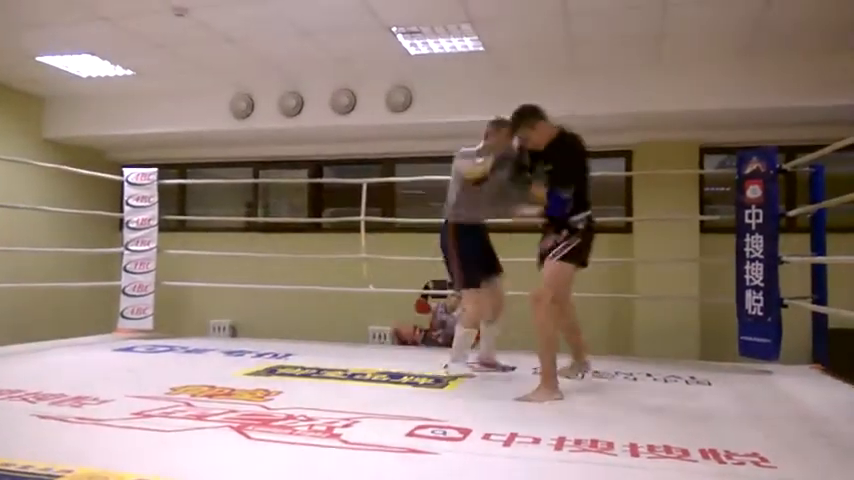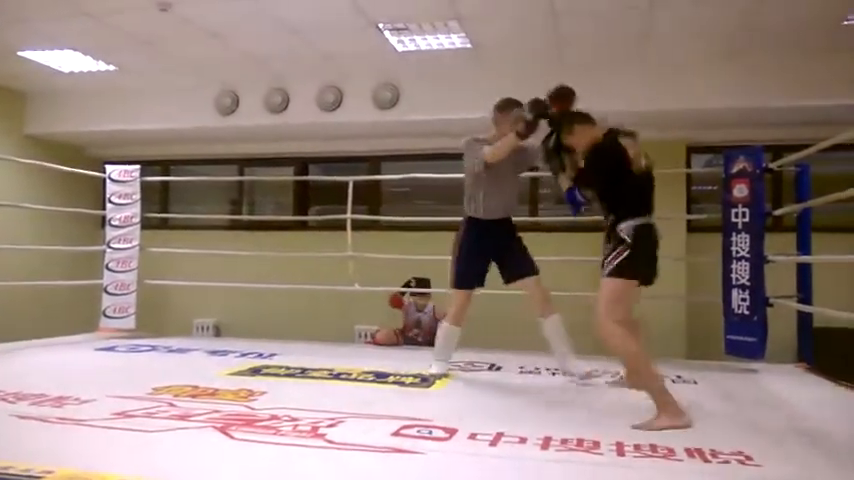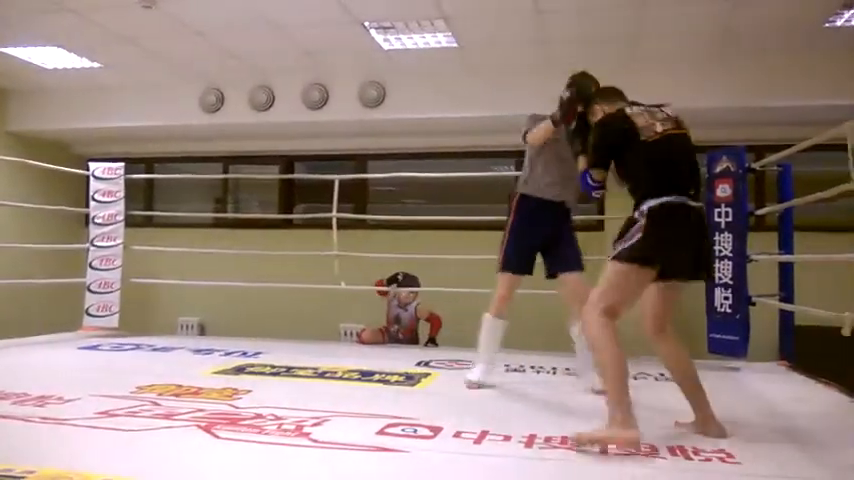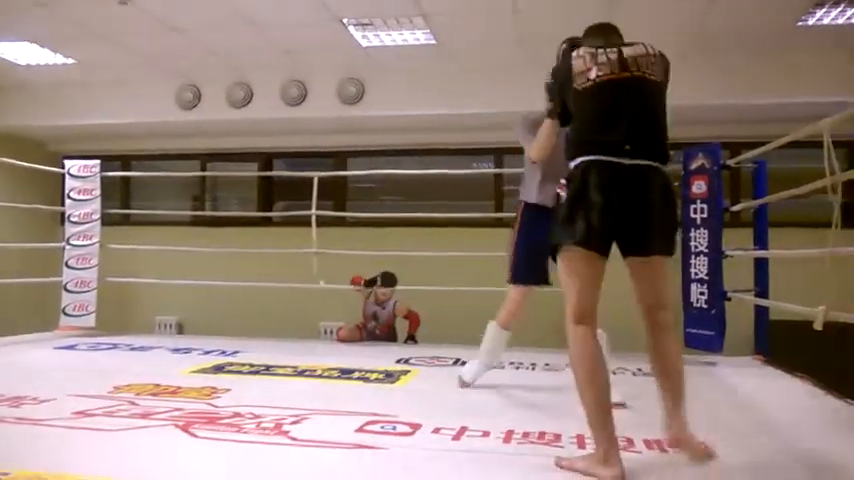
dt=0.4s
person 1, frame 1
left shoulder: (570, 149)
right shoulder: (545, 148)
left elbow: (560, 204)
left wrist: (528, 182)
left hip: (574, 228)
right hip: (556, 228)
left knee: (541, 299)
right knee: (558, 300)
left ankle: (549, 385)
right ankle: (579, 359)
person 1, frame 2
left shoulder: (600, 150)
right shoulder: (624, 139)
left elbow: (578, 201)
left wrist: (563, 171)
right wrist: (577, 165)
left hip: (630, 237)
right hip: (641, 235)
left knee: (608, 323)
right knee: (618, 314)
left ankle: (669, 409)
right ankle: (638, 375)
person 1, frame 3
left shoulder: (611, 122)
right shoulder: (668, 116)
left elbow: (593, 184)
left wrist: (587, 150)
left hip: (657, 219)
right hip: (690, 221)
left knee: (597, 313)
right knee: (656, 327)
left ankle: (622, 422)
right ankle: (706, 417)
person 1, frame 4
left shoulder: (568, 64)
right shoulder: (657, 59)
left hip: (591, 181)
right hip: (650, 182)
left knee: (580, 320)
right knee: (657, 313)
right ankle: (677, 425)
person 2, frame 1
left shoulder: (502, 169)
right shoulder: (466, 156)
right elbow: (471, 173)
right wrist: (499, 158)
left hip: (477, 233)
right hip: (457, 234)
left knee: (496, 297)
right knee: (475, 305)
left ankle: (486, 356)
right ankle: (456, 361)
person 2, frame 2
left shoulder: (520, 153)
right shoulder: (473, 146)
right elbow: (493, 155)
right wrist: (524, 126)
left hip: (504, 231)
right hip: (475, 230)
left knee: (540, 295)
right knee: (460, 302)
left ankle: (565, 361)
right ankle: (439, 361)
person 2, frame 3
left shoulder: (586, 135)
right shoulder: (539, 122)
right elbow: (533, 139)
right wrist: (561, 114)
left hip: (561, 216)
right hip: (529, 210)
left knee: (579, 296)
right knee: (504, 292)
left ankle: (590, 372)
right ankle: (483, 364)
person 2, frame 4
right shoulder: (533, 122)
right elbow: (537, 156)
right wrist: (554, 111)
right hip: (535, 216)
right knee: (515, 304)
right ankle: (482, 361)
